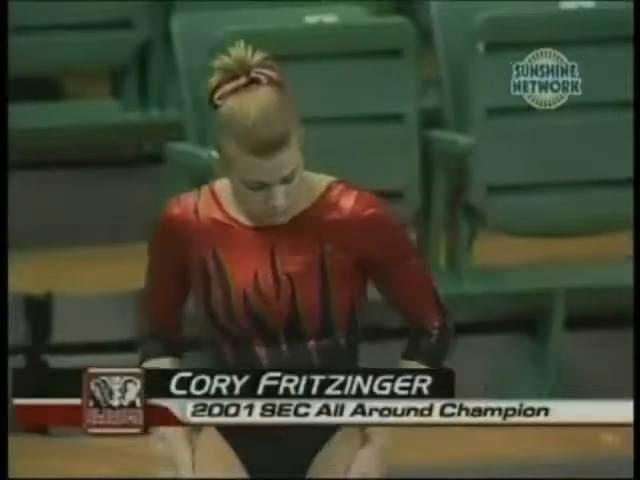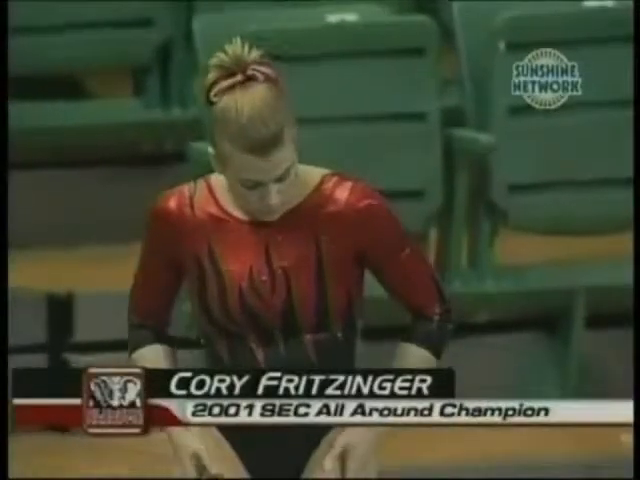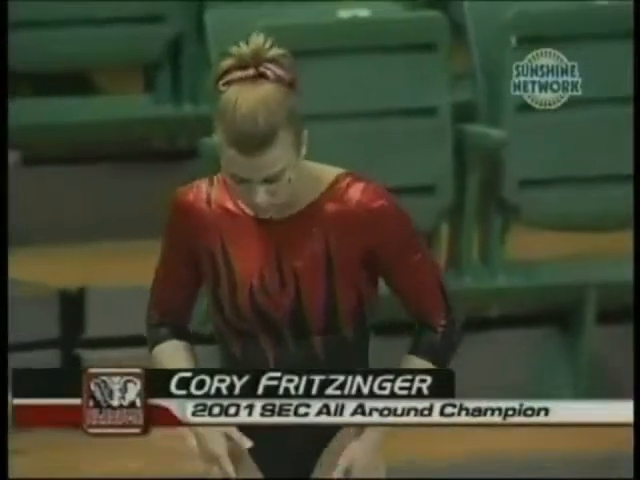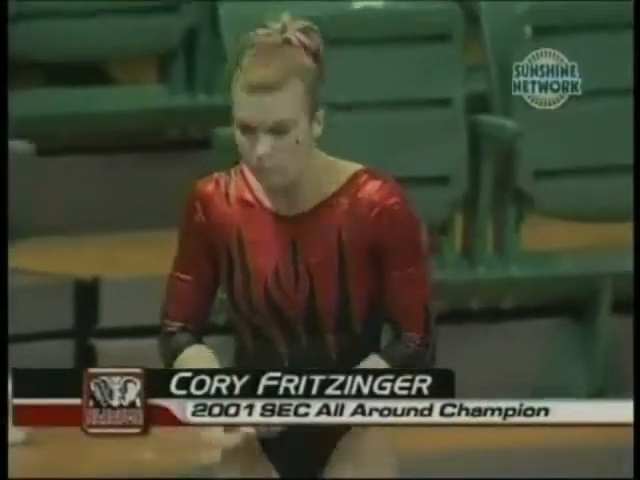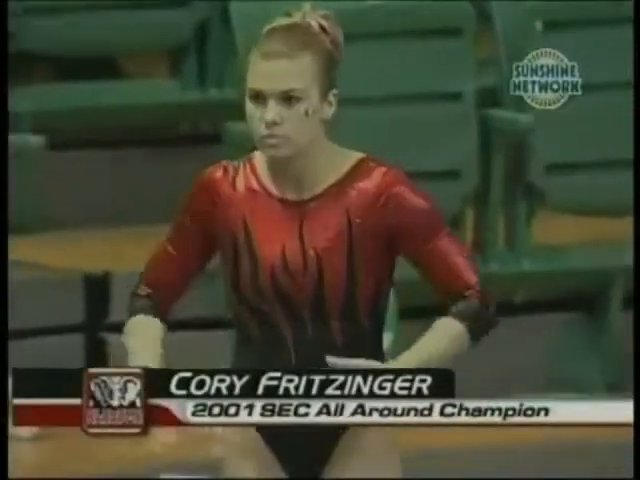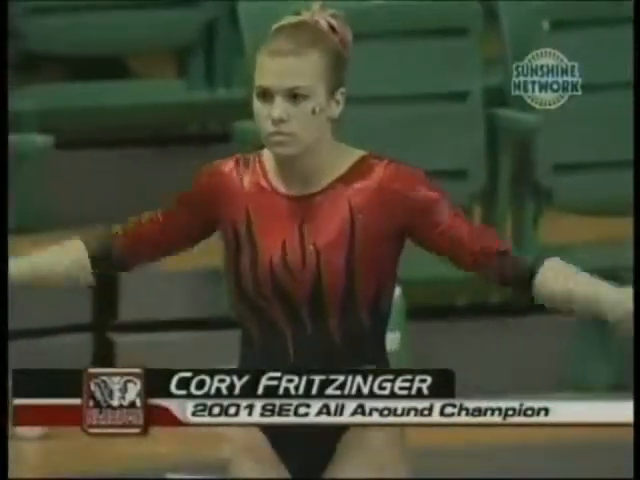
dt=0.3s
person 1, frame 1
left shoulder: (357, 218)
right shoulder: (186, 225)
left elbow: (432, 332)
right elbow: (158, 340)
left wrist: (378, 440)
right wrist: (177, 442)
left hip: (331, 442)
person 1, frame 2
left shoulder: (353, 210)
right shoulder: (179, 217)
left elbow: (433, 318)
right elbow: (145, 327)
left wrist: (373, 420)
right wrist: (177, 424)
left hip: (328, 437)
right hip: (229, 442)
person 1, frame 3
left shoulder: (365, 210)
right shoulder: (195, 211)
left elbow: (438, 328)
right elbow: (164, 324)
left wrist: (373, 432)
left hip: (339, 436)
right hip: (244, 440)
person 1, frame 4
left shoulder: (377, 205)
right shoulder: (213, 204)
left elbow: (415, 346)
right elbow: (177, 331)
left hip: (347, 433)
right hip: (253, 438)
person 1, frame 5
left shoulder: (382, 192)
right shoulder: (221, 191)
left elbow: (473, 304)
right elbow: (149, 300)
left wrist: (396, 372)
left hip: (355, 430)
right hip: (257, 432)
person 1, frame 6
left shoulder: (386, 187)
right shoulder: (228, 186)
left elbow: (506, 262)
right elbow: (115, 250)
left wrist: (616, 300)
right wrist: (7, 271)
left hip: (361, 429)
